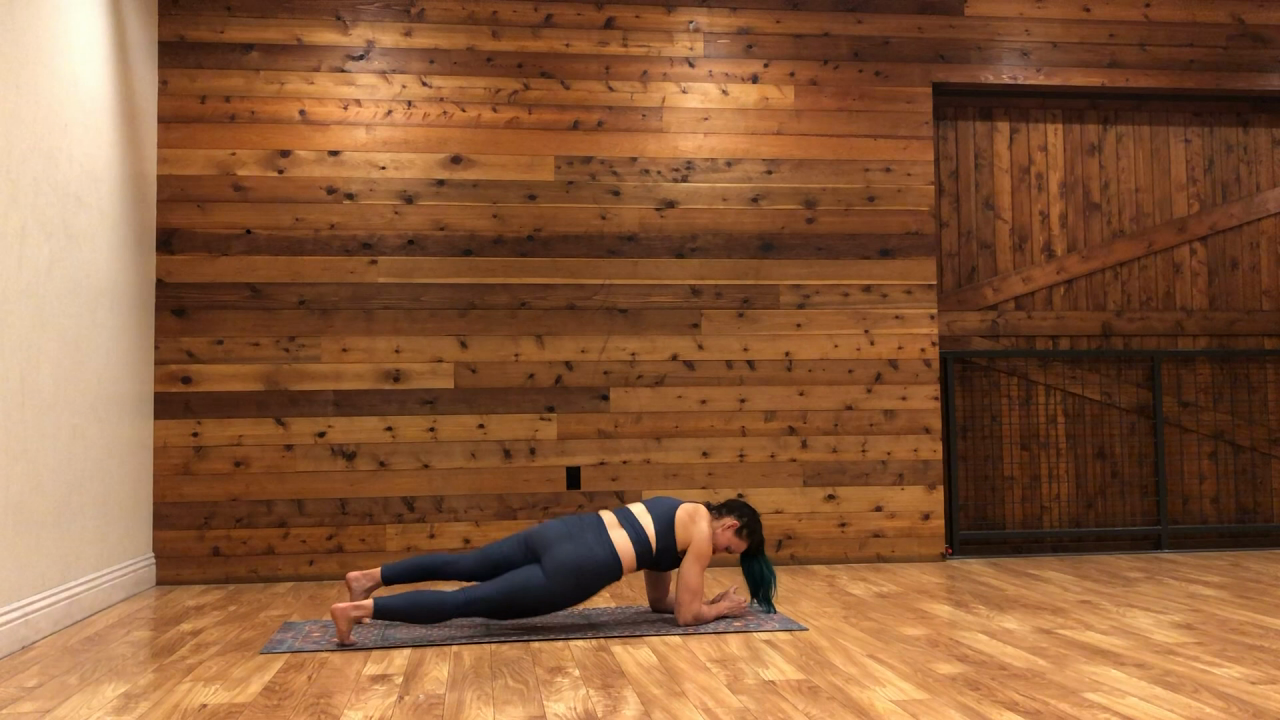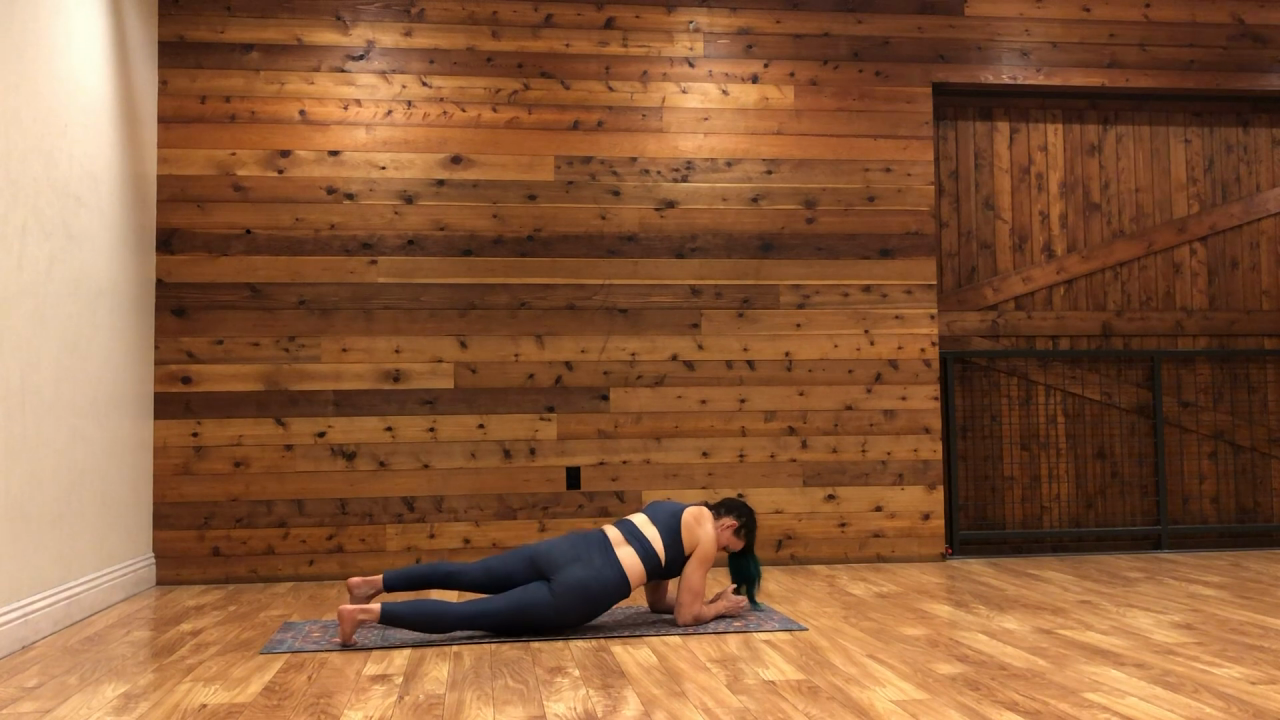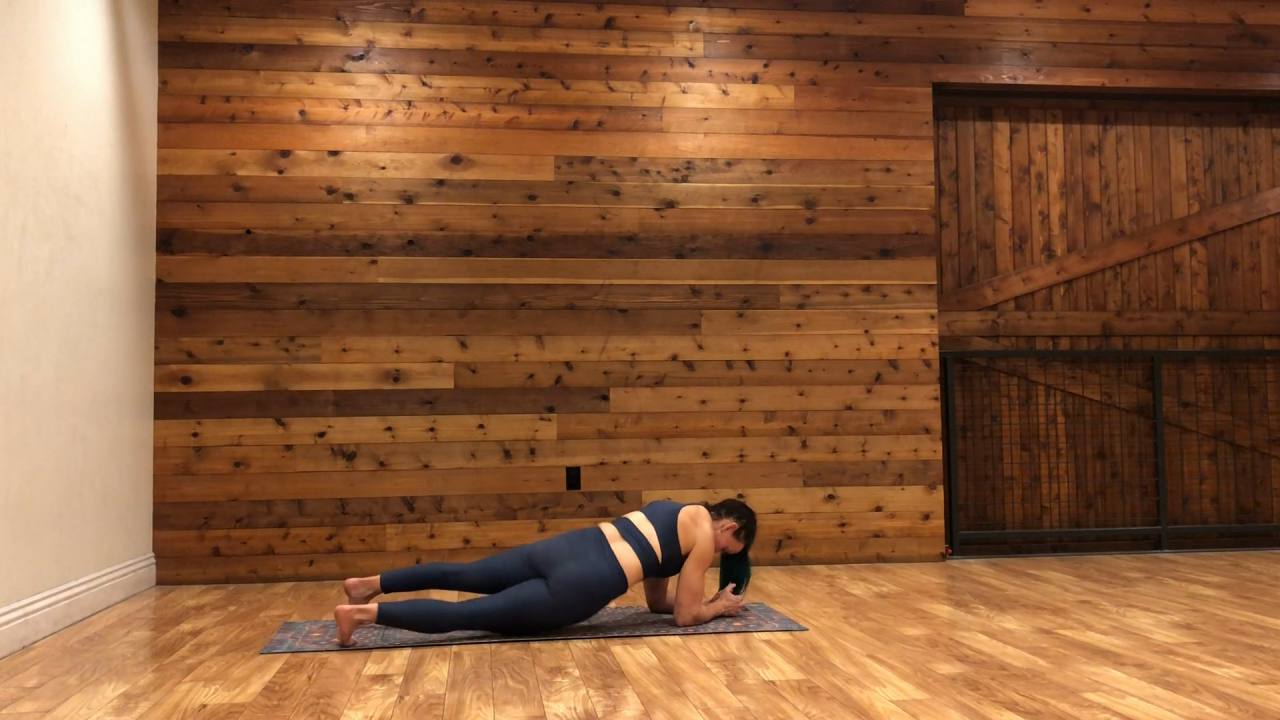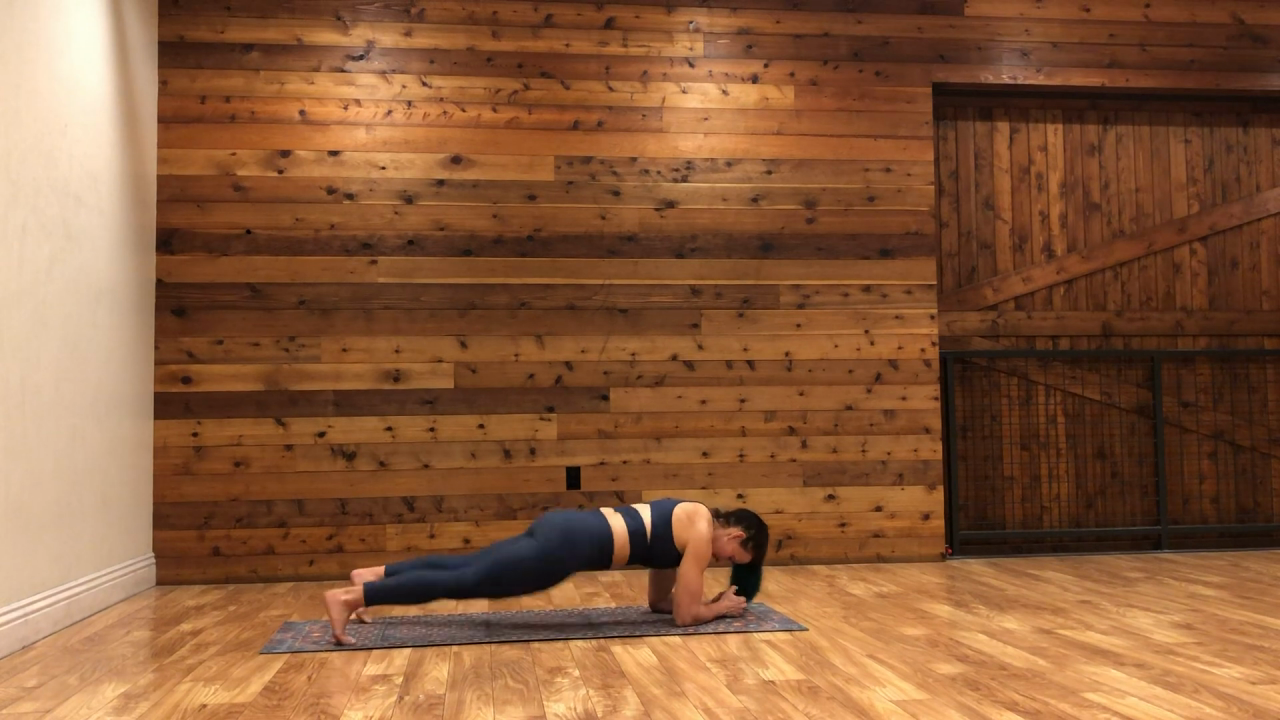
dt=0.2s
person 1, frame 1
left shoulder: (679, 512)
right shoulder: (702, 530)
left elbow: (659, 600)
right elbow: (686, 614)
left wrist: (705, 600)
right wrist: (722, 607)
left hip: (562, 531)
right hip: (577, 569)
left knee: (464, 566)
right knee: (464, 602)
left ankle: (369, 577)
right ankle: (361, 608)
person 1, frame 2
left shoulder: (673, 512)
right shoulder: (705, 531)
left elbow: (657, 598)
right elbow: (686, 615)
left wrist: (704, 600)
right wrist: (721, 607)
left hip: (566, 548)
right hip: (583, 589)
left knee: (466, 575)
right knee: (467, 615)
left ankle: (370, 583)
right ankle: (365, 613)
person 1, frame 3
left shoulder: (677, 515)
right shoulder: (703, 532)
left elbow: (657, 600)
right elbow: (685, 615)
left wrist: (700, 600)
right wrist: (720, 607)
left hip: (565, 545)
right hip: (580, 582)
left knee: (464, 576)
right knee: (466, 614)
left ankle: (367, 584)
right ankle: (358, 610)
person 1, frame 4
left shoulder: (686, 523)
right shoulder: (701, 533)
left elbow: (659, 601)
right elbow: (684, 615)
left wrist: (708, 601)
right wrist: (721, 607)
left hip: (567, 526)
right hip: (570, 544)
left knee: (463, 567)
right knee: (462, 582)
left ankle: (373, 575)
right ankle: (348, 597)
